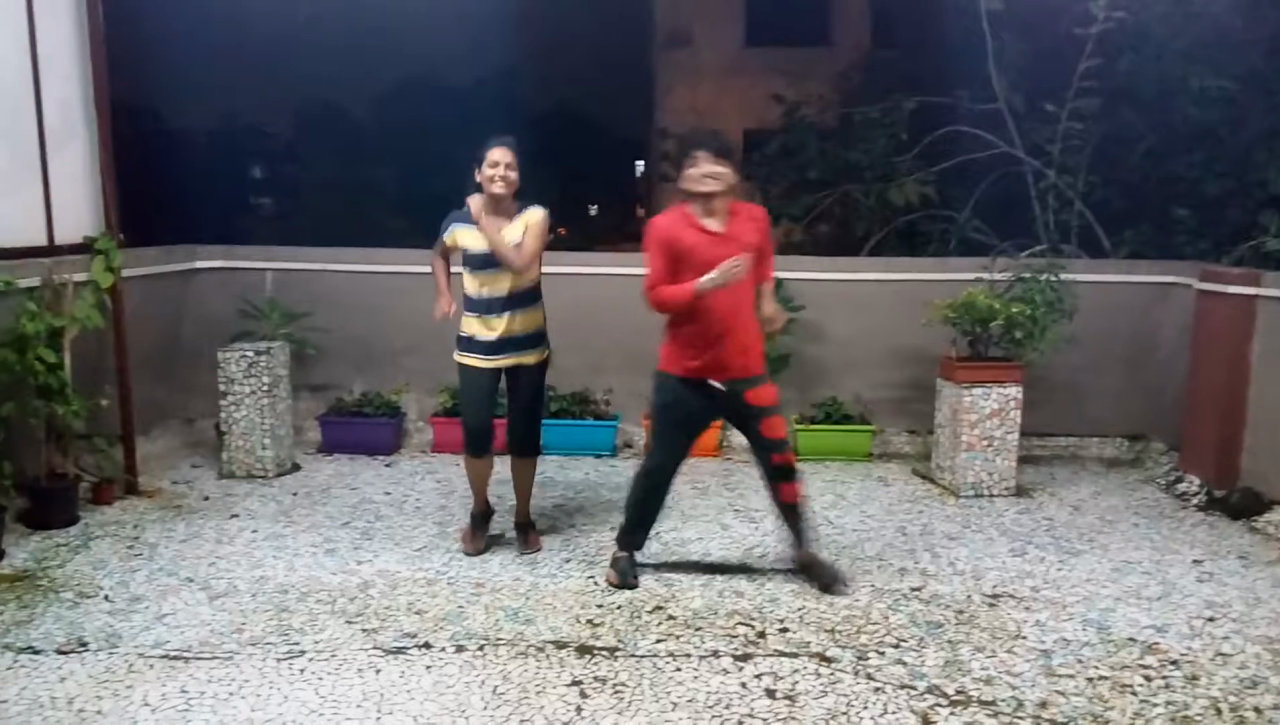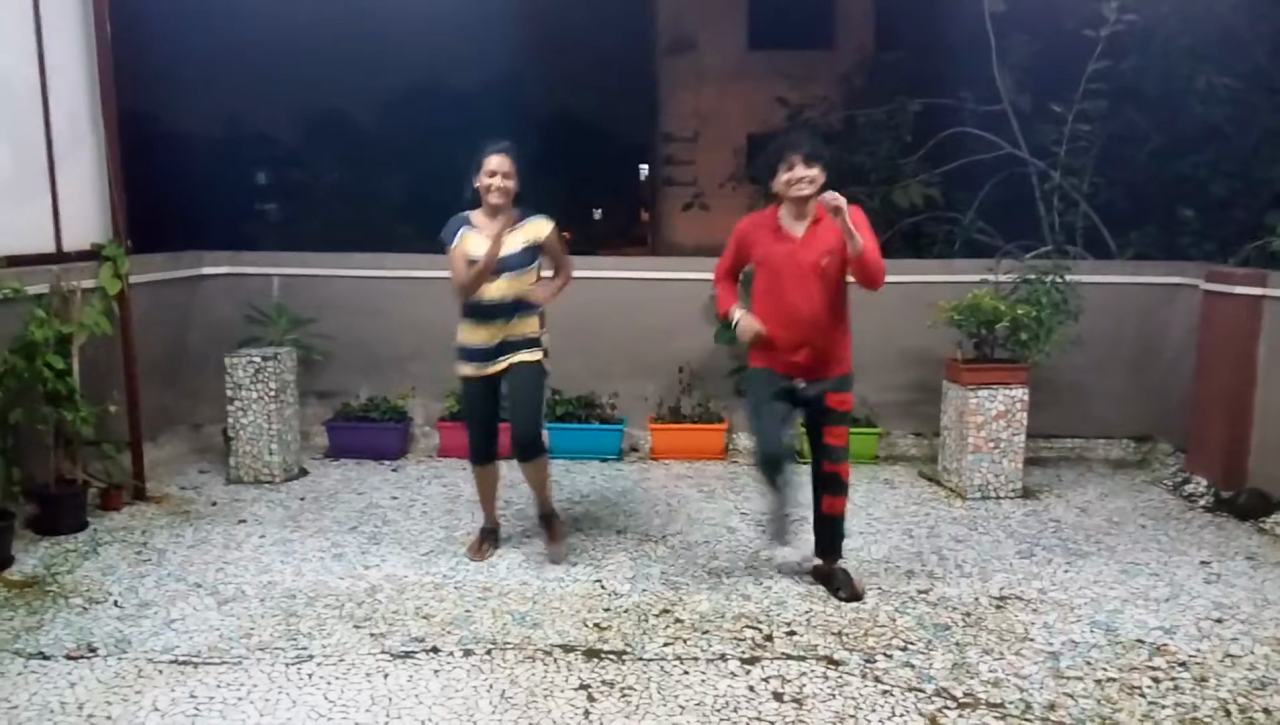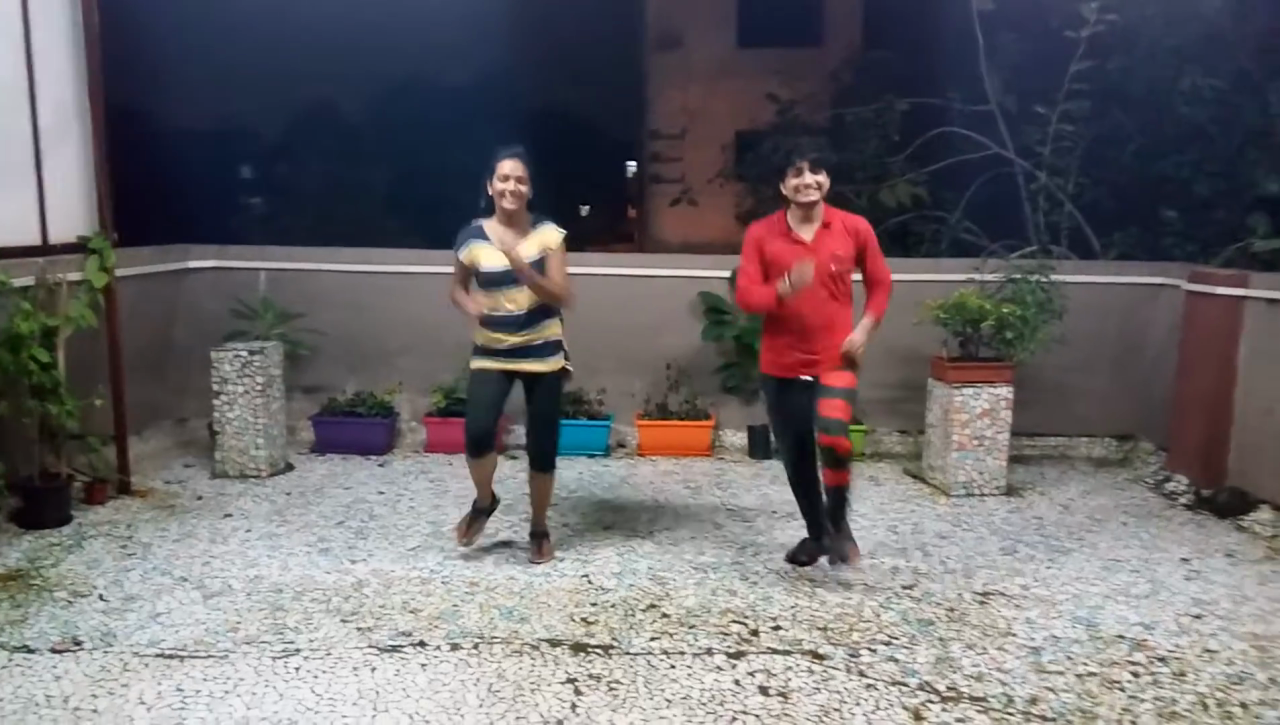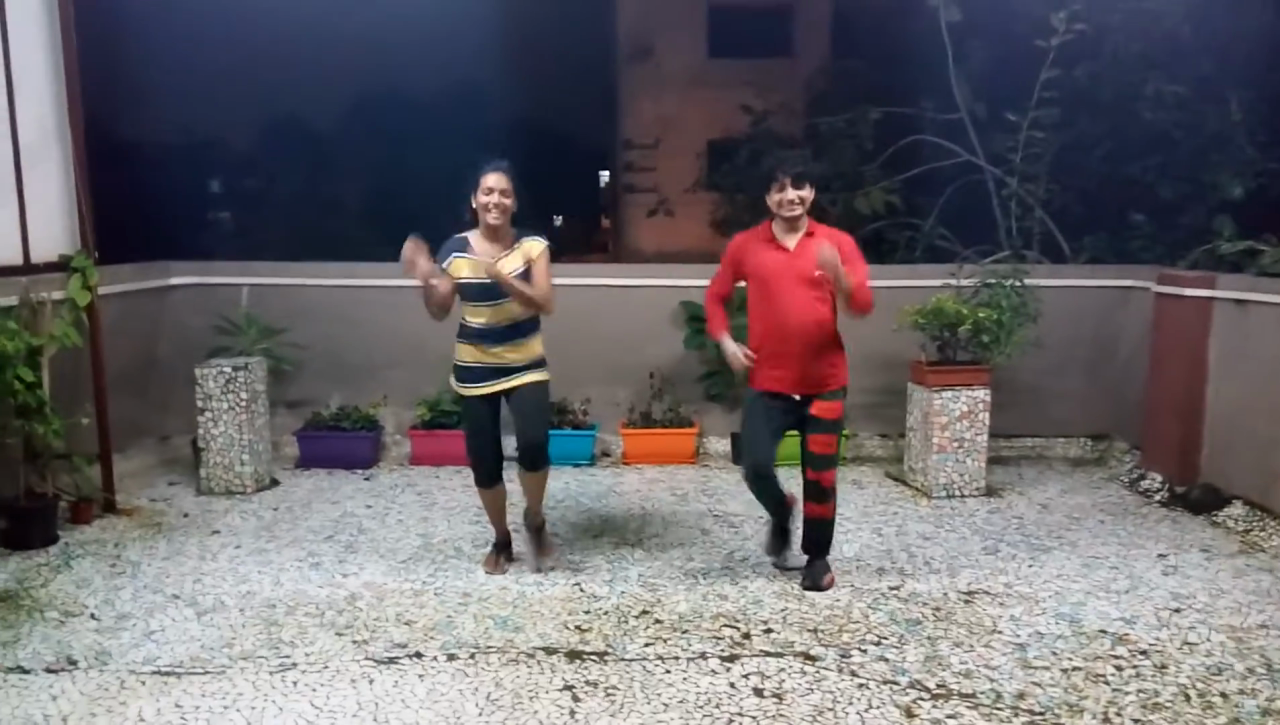
dt=0.4s
person 1, frame 1
left shoulder: (755, 220)
right shoulder: (665, 227)
right elbow: (657, 295)
left wrist: (767, 302)
right wrist: (707, 282)
left hip: (744, 369)
right hip: (684, 374)
left knee: (779, 456)
right knee: (659, 464)
left ankle: (803, 549)
right ankle: (626, 549)
person 1, frame 2
left shoulder: (847, 218)
right shoulder: (751, 229)
left elbow: (873, 277)
right elbow: (724, 275)
left wrist: (846, 226)
right wrist: (736, 313)
left hip: (829, 370)
right hip: (771, 368)
left knee: (833, 467)
right knee: (771, 449)
left ankle: (829, 561)
right ankle: (779, 498)
person 1, frame 3
left shoulder: (855, 228)
right shoulder: (761, 234)
left elbow: (880, 281)
right elbow: (746, 296)
left wrist: (865, 327)
right wrist: (784, 288)
left hip: (835, 361)
right hip: (781, 368)
left knee: (834, 439)
right knee: (796, 457)
left ankle: (836, 527)
right ankle: (817, 532)
person 1, frame 4
left shoulder: (837, 242)
right shoulder: (744, 245)
left elbow: (863, 303)
right elbow: (715, 297)
left wrist: (839, 276)
right wrist: (725, 341)
left hip: (823, 381)
right hip: (768, 382)
left knee: (820, 475)
right knee: (756, 467)
left ankle: (817, 556)
right ankle: (780, 512)
person 2, frame 1
left shoulder: (534, 216)
right shoulder: (458, 222)
left elbow: (521, 264)
right elbow: (440, 256)
left wrist: (485, 221)
right wrist: (444, 295)
left hip: (526, 344)
right hip: (476, 345)
left knee: (525, 434)
right knee: (476, 430)
left ankle: (523, 518)
right ankle: (481, 510)
person 2, frame 2
left shoulder: (537, 226)
right shoulder: (460, 227)
left elbow: (565, 269)
right elbow: (462, 286)
left wrist: (546, 290)
right wrist: (495, 244)
left hip: (523, 347)
right hip: (476, 351)
left knee: (526, 435)
right knee: (481, 443)
left ankle: (547, 511)
right ankle: (490, 526)
person 2, frame 3
left shoulder: (548, 233)
right shoulder: (471, 237)
left elbow: (561, 293)
right elbow: (459, 287)
left wrist: (519, 263)
right wrist: (469, 302)
left hip: (542, 352)
right hip: (492, 352)
left knee: (543, 446)
right knee: (478, 431)
left ankle: (539, 529)
right ankle: (484, 499)
person 2, frame 4
left shoulder: (533, 245)
right shoulder: (455, 249)
left elbow: (544, 302)
right elbow: (439, 312)
left wrist: (499, 275)
right wrist: (425, 276)
left hip: (525, 368)
right hip: (475, 371)
left knee: (534, 445)
right knee: (484, 461)
left ankle: (535, 519)
right ankle: (501, 540)
